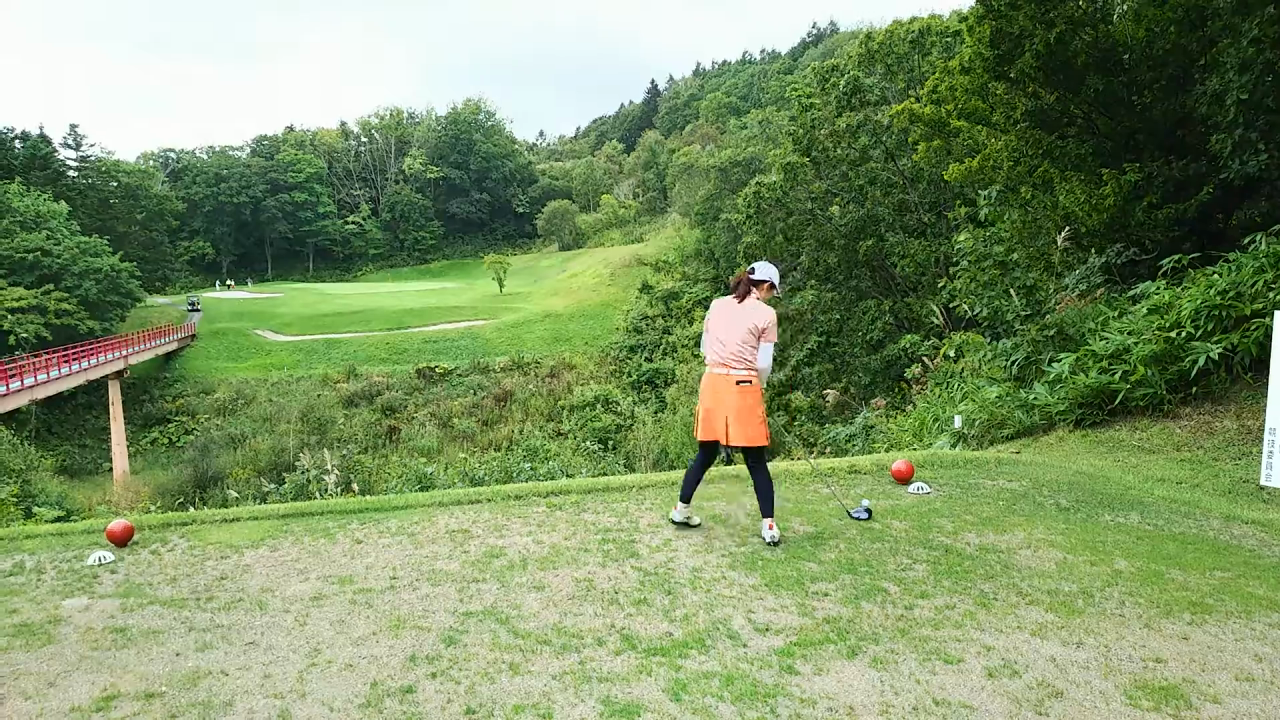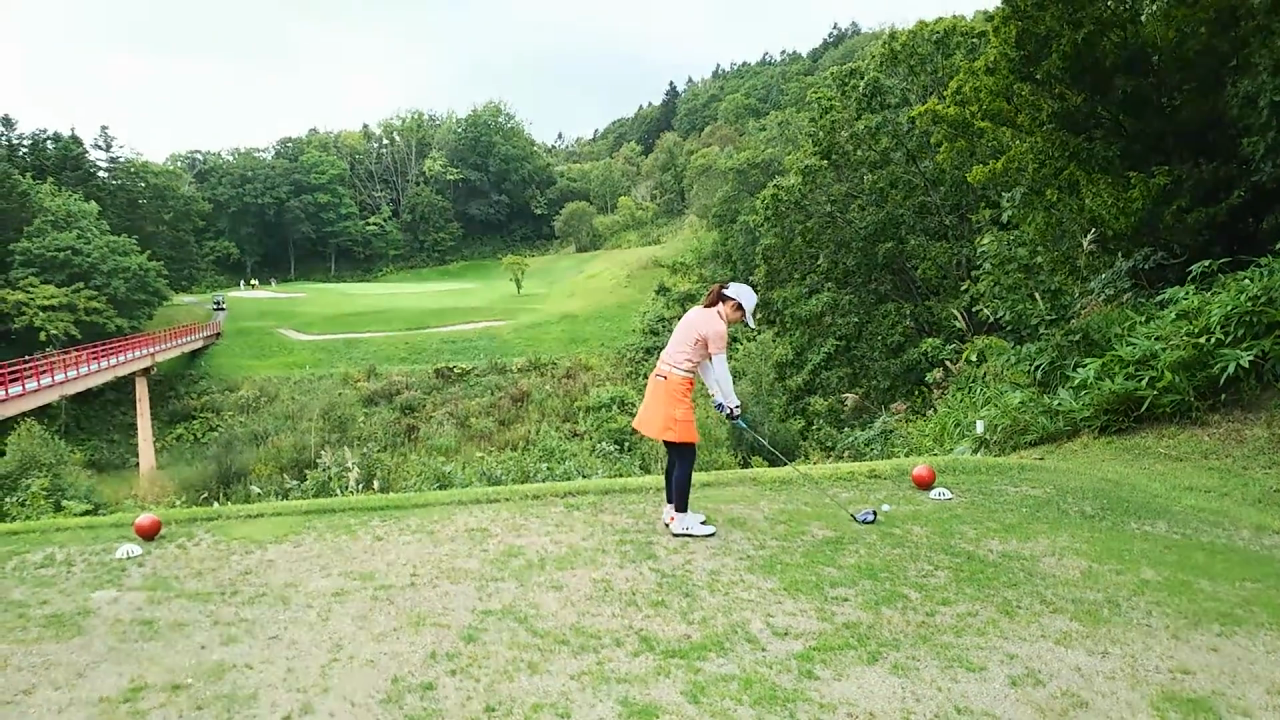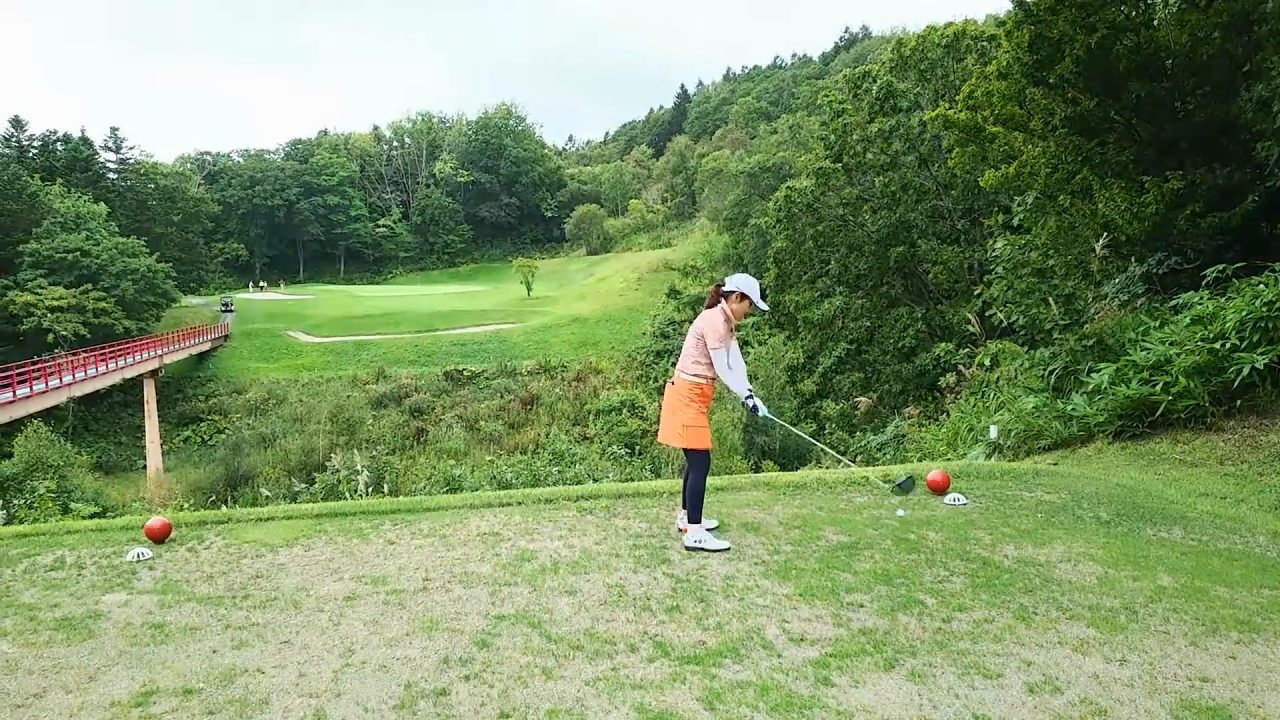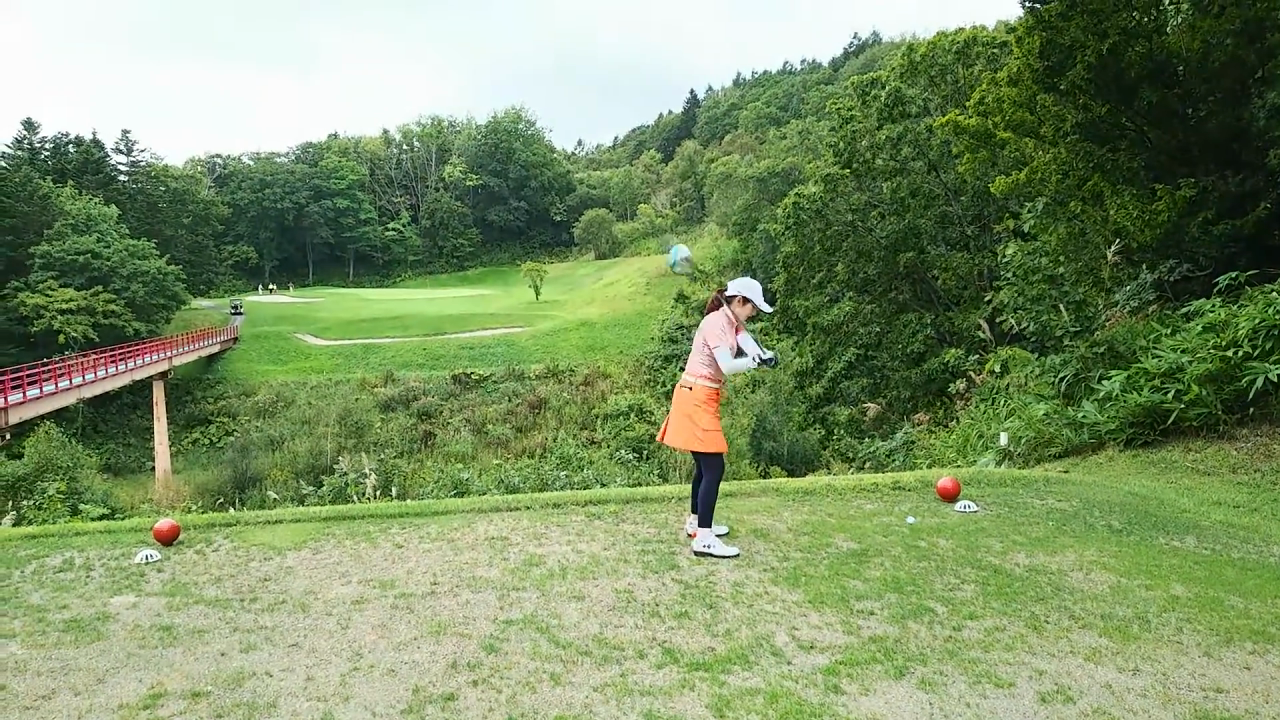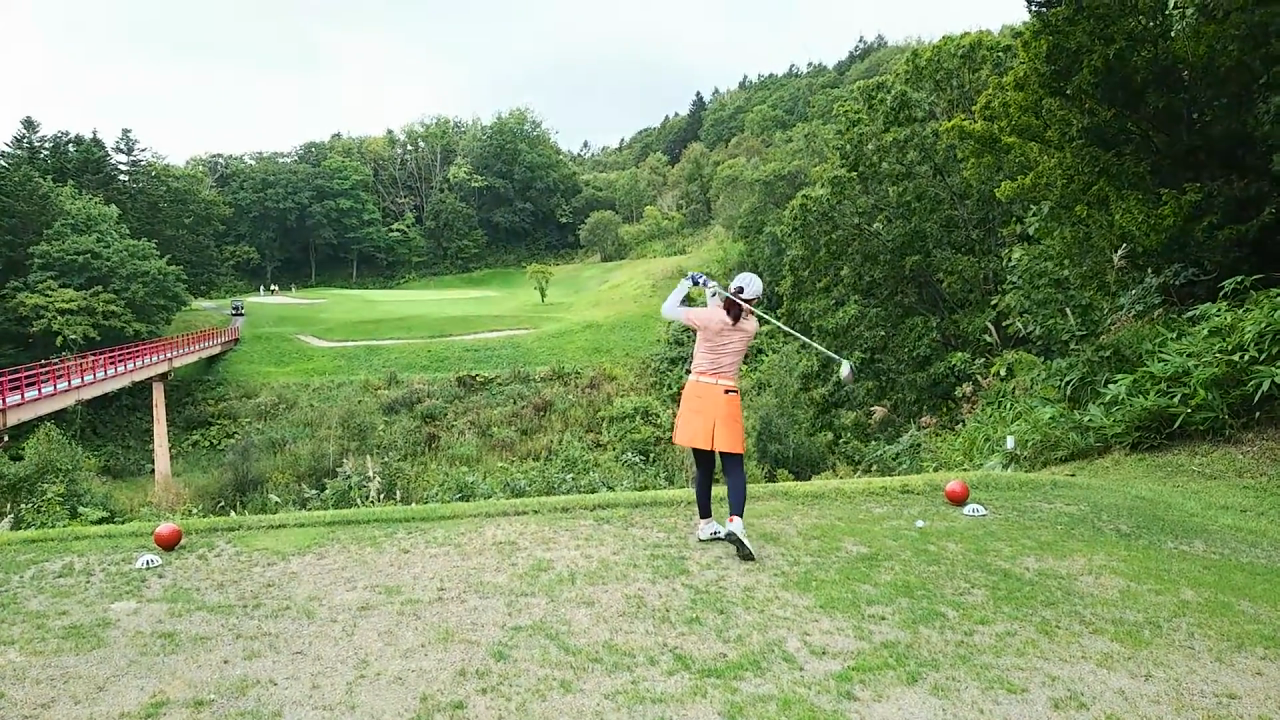
dt=1s
person 1, frame 1
left shoulder: (717, 305)
right shoulder: (766, 315)
left elbow: (705, 348)
right elbow: (764, 364)
right wrist: (758, 385)
left hip: (712, 385)
right hip: (743, 390)
left knee: (706, 454)
right knee: (757, 462)
left ankle: (681, 509)
right ankle: (769, 525)
person 1, frame 2
left shoulder: (700, 313)
right shoulder: (716, 326)
right elbow: (721, 372)
left wrist: (717, 397)
right wrist: (733, 404)
left hip: (664, 382)
right hip: (674, 388)
left knee: (677, 453)
right knee: (685, 455)
left ankle: (672, 510)
right ankle: (680, 520)
person 1, frame 3
left shoulder: (726, 321)
right shoulder: (712, 320)
left elbow: (735, 358)
right elbow: (720, 367)
left wrist: (748, 393)
right wrist: (745, 395)
left hip: (696, 395)
right hip: (688, 393)
left knee: (698, 459)
right knee: (699, 463)
left ankle: (687, 515)
right ankle: (693, 533)
person 1, frame 4
left shoulder: (733, 323)
right shoulder: (716, 323)
left elbow: (747, 343)
right elbow: (727, 366)
left wrist: (760, 354)
right wrist: (754, 359)
left hip: (699, 397)
right hip: (698, 397)
left knee: (705, 464)
right knee: (713, 467)
left ankle: (696, 521)
right ankle: (704, 538)
person 1, frame 5
left shoulder: (707, 315)
right shoulder: (751, 326)
left elbow: (667, 312)
left wrist: (686, 283)
right wrist: (710, 291)
left hip: (697, 394)
right hip: (726, 398)
left knee: (704, 466)
right knee: (734, 467)
left ankle: (706, 524)
right ankle: (735, 525)
